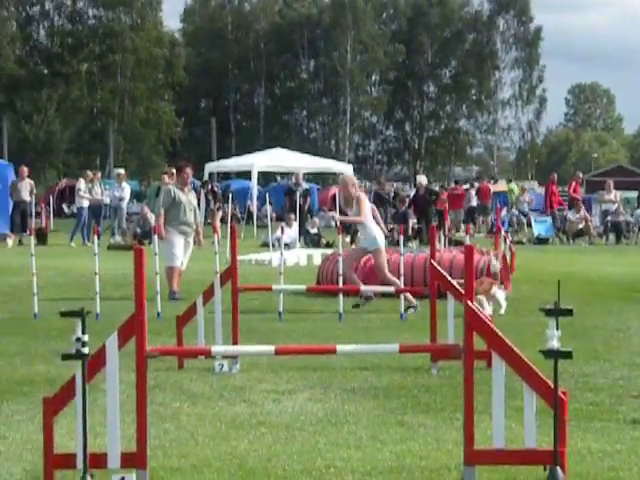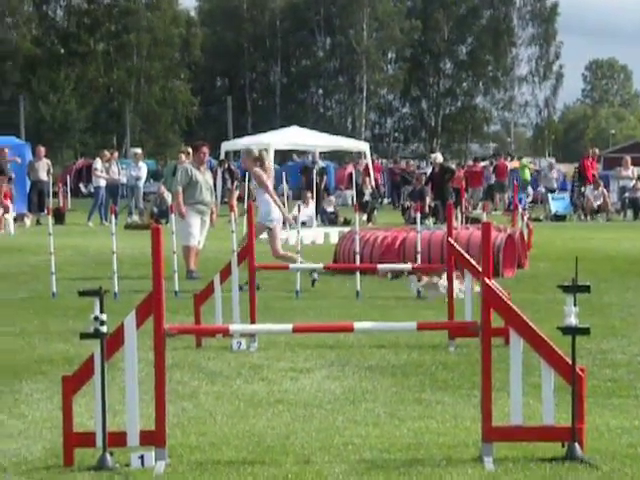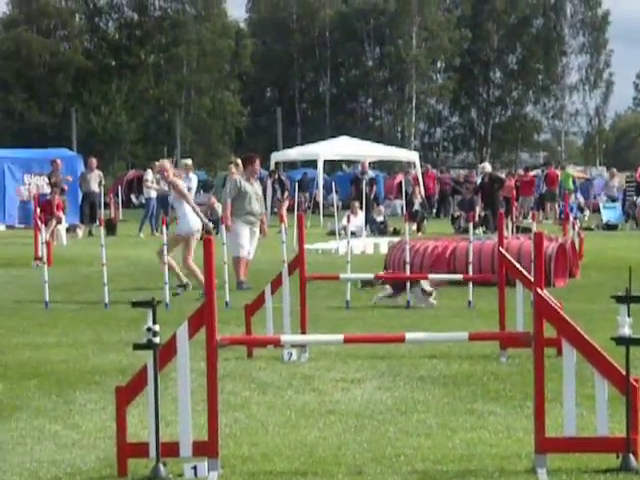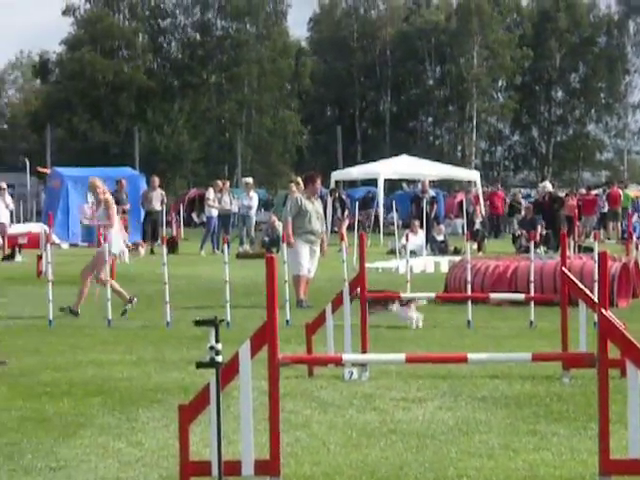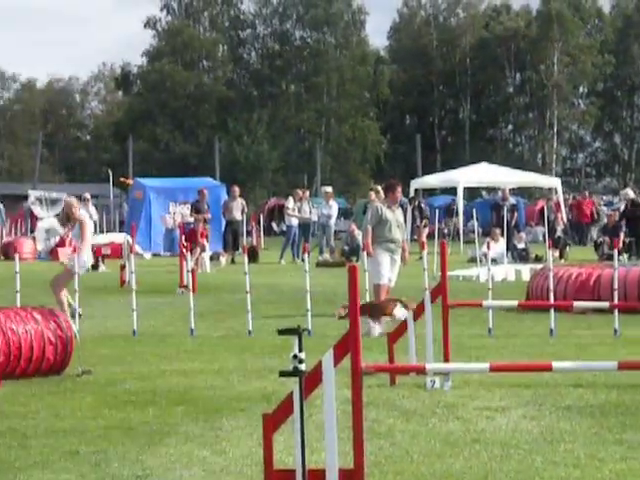
dt=0.4s
person 1, frame 1
left shoulder: (192, 193)
right shoulder: (170, 190)
left elbow: (196, 215)
right elbow: (161, 210)
left wrist: (199, 233)
right wrist: (160, 227)
left hip: (189, 233)
right hip: (174, 231)
left knee: (182, 264)
right knee: (174, 262)
left ankle: (177, 290)
right ankle: (173, 291)
person 1, frame 2
left shoulder: (208, 172)
right shoulder: (186, 168)
left elbow: (211, 194)
right elbow: (178, 188)
left wrist: (213, 211)
right wrist: (180, 205)
left hip: (205, 212)
right hip: (190, 210)
left knee: (198, 243)
right knee: (190, 241)
left ankle: (194, 269)
right ankle: (190, 270)
person 1, frame 3
left shoulder: (257, 183)
right shoulder: (236, 180)
left elbow: (261, 205)
right elbow: (227, 200)
left wrist: (263, 222)
right wrist: (227, 218)
left hip: (255, 223)
right hip: (240, 221)
left knee: (249, 254)
right knee: (241, 252)
left ankle: (245, 280)
right ankle: (240, 281)
person 1, frame 4
left shoulder: (318, 202)
right shoulder: (297, 199)
left elbow: (322, 224)
right elbow: (288, 217)
left wrist: (324, 241)
right wrist: (289, 235)
left hip: (315, 241)
right hip: (300, 239)
left knee: (309, 272)
right knee: (300, 270)
left ankle: (305, 298)
right ankle: (300, 299)
person 1, frame 5
left shoulder: (399, 211)
right shoulder: (377, 207)
left elbow: (403, 232)
right elbow: (368, 226)
left wrist: (405, 249)
right wrist: (368, 245)
left hip: (395, 250)
right hip: (381, 249)
left knee: (390, 281)
right knee: (381, 279)
person 2, frame 1
left shoulder: (360, 197)
right shoulder: (348, 201)
left elbow: (362, 219)
right elbow: (373, 209)
left wrist: (342, 218)
right wrist: (383, 228)
left hip: (374, 238)
right hip: (365, 240)
left knee: (384, 275)
right knee: (345, 265)
left ankle: (411, 302)
right ankle: (365, 294)
person 2, frame 2
left shoulder: (255, 172)
right shoulder: (263, 171)
left elbow: (271, 192)
left wrist: (283, 212)
left hip: (268, 215)
right hip: (273, 214)
left knee: (245, 244)
right knee: (277, 254)
right ankle: (310, 270)
person 2, frame 3
left shoulder: (175, 182)
right shoulder: (174, 183)
left elbow: (190, 202)
left wrist: (203, 219)
left hip: (188, 224)
right hip: (193, 224)
left knee: (161, 253)
right knee: (187, 261)
left ankle: (184, 282)
person 2, frame 4
left shoulder: (108, 200)
right shoulder: (98, 202)
left elbow: (113, 222)
right elbow: (118, 221)
left wrist: (93, 222)
right wrist: (124, 239)
left hip: (112, 242)
right hip: (107, 243)
left knee: (100, 277)
right knee: (85, 274)
left ankle: (128, 298)
right ankle: (75, 308)
person 2, frame 5
left shoulder: (83, 221)
right shoulder: (74, 220)
left elbow: (84, 243)
left wrist: (75, 258)
left hip: (81, 259)
right hip: (77, 259)
left knee: (58, 288)
right knee: (54, 282)
left ankle: (66, 319)
right ankle: (73, 308)
